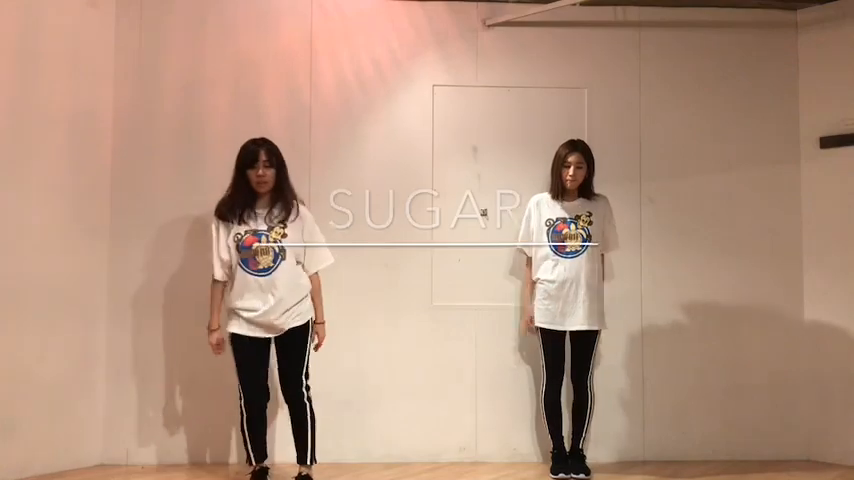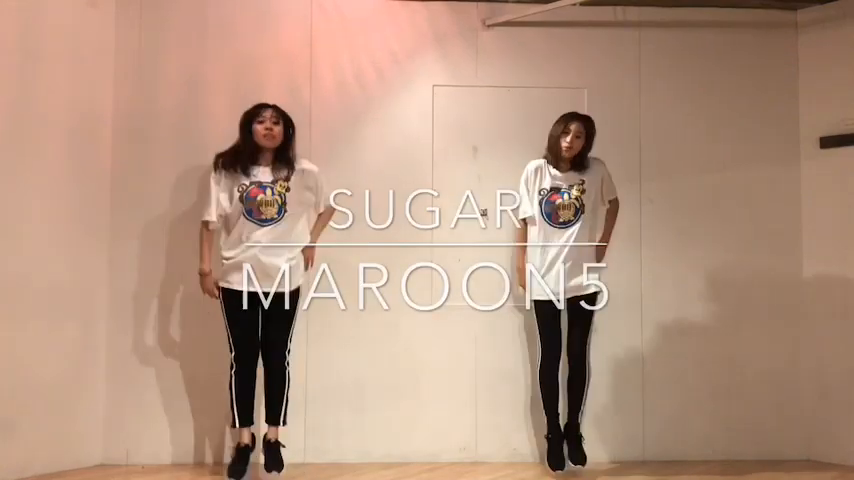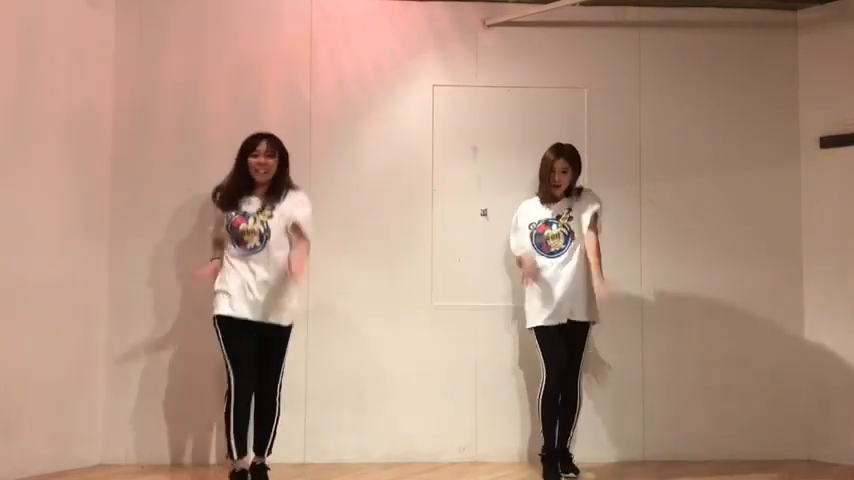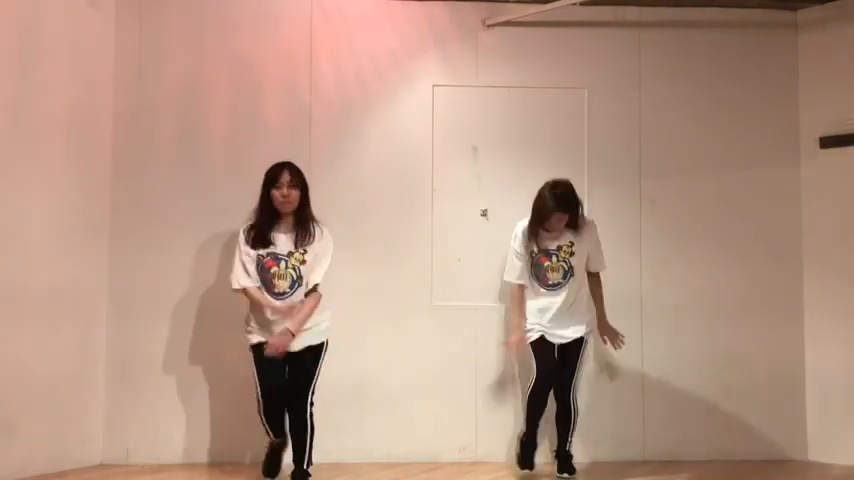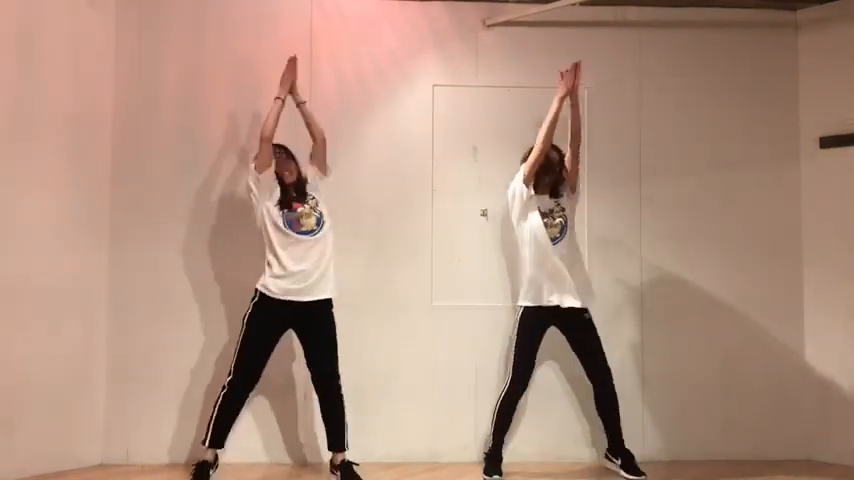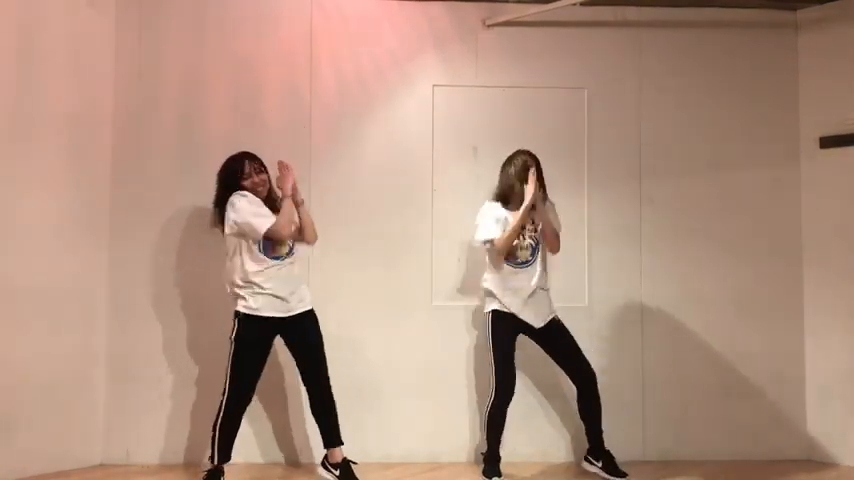
dt=0.7s
person 1, frame 1
left shoulder: (296, 213)
right shoulder: (228, 216)
left elbow: (312, 270)
right elbow: (220, 275)
left wrist: (319, 319)
right wrist: (214, 325)
left hip: (293, 318)
right hip: (245, 322)
left knee: (297, 394)
right knee: (252, 399)
person 1, frame 2
left shoulder: (301, 172)
right shoulder: (227, 170)
left elbow: (327, 204)
right elbow: (210, 219)
left wrist: (312, 238)
right wrist: (205, 265)
left hip: (285, 279)
right hip: (238, 279)
left knee: (277, 357)
right knee: (243, 357)
left ankle: (273, 437)
right ankle: (244, 440)
person 1, frame 3
left shoulder: (292, 199)
right shoulder: (228, 199)
left elbow: (301, 232)
left wrist: (299, 255)
right wrist: (217, 262)
left hip: (275, 308)
right hip: (233, 304)
left knee: (268, 386)
right knee: (240, 381)
person 1, frame 4
left shoulder: (317, 236)
right shoulder: (251, 236)
left elbow: (316, 290)
right elbow: (246, 288)
left wrist: (290, 330)
right wrist: (274, 316)
left hip: (308, 335)
right hip: (264, 332)
left knee: (299, 401)
right knee: (271, 394)
right ankle: (277, 440)
person 1, frame 5
left shoulder: (314, 187)
right shoulder: (265, 192)
left elbow: (320, 139)
right elbow: (265, 139)
left wrist: (298, 99)
right wrist: (281, 94)
left hip: (317, 300)
right hip: (273, 297)
left knee: (328, 382)
right knee: (241, 379)
person 1, frame 6
left shoulder: (277, 206)
right shoulder: (240, 203)
left elbow: (310, 236)
right elbow: (277, 233)
left wrist: (296, 196)
right wrist: (288, 194)
left hip: (297, 307)
right hip: (255, 311)
left knee: (318, 380)
right knee: (238, 391)
person 2, frame 1
left shoulder: (599, 205)
right shoulder: (539, 204)
left elbow: (602, 255)
right elbow: (530, 259)
left wrist: (601, 298)
right wrist: (528, 304)
left hip: (587, 308)
right hip: (550, 308)
left knee: (582, 381)
right knee: (553, 381)
left ankle: (577, 452)
right ankle: (558, 452)
person 2, frame 2
left shoulder: (595, 170)
right shoulder: (536, 170)
left elbow: (612, 202)
right elbow: (525, 219)
left wrist: (603, 242)
right wrist: (520, 263)
left hip: (582, 277)
right hip: (544, 278)
left knee: (578, 355)
right knee: (550, 355)
left ankle: (573, 431)
right ankle: (554, 433)
person 2, frame 3
left shoulder: (585, 201)
right shoulder: (527, 209)
left elbow: (591, 236)
right elbow: (520, 257)
left wrist: (598, 275)
right wrist: (526, 266)
left hip: (577, 303)
right hip: (542, 305)
left knee: (571, 378)
right knee: (553, 372)
left ankle: (563, 450)
person 2, frame 4
left shoulder: (586, 230)
right shoulder: (524, 231)
left elbow: (593, 273)
right elbow: (517, 283)
left wrist: (603, 321)
right wrist: (517, 327)
left hip: (575, 322)
right hip: (540, 321)
left knee: (565, 387)
right knee: (544, 378)
left ankle: (565, 454)
right ankle: (528, 440)
person 2, frame 5
left shoulder: (565, 197)
right shoulder: (520, 196)
left elbow: (574, 152)
right elbow: (538, 149)
left wrist: (574, 96)
right wrist: (559, 97)
left hip: (572, 300)
right hip: (535, 301)
left knee: (602, 376)
right knee: (518, 381)
person 2, frame 6
left shoulder: (546, 209)
right shoulder: (492, 210)
left elbow: (553, 247)
right elbow: (501, 248)
left wrist: (538, 205)
right wrist: (525, 205)
left hip: (540, 308)
right hip: (503, 308)
left knee: (585, 377)
right knee: (503, 388)
